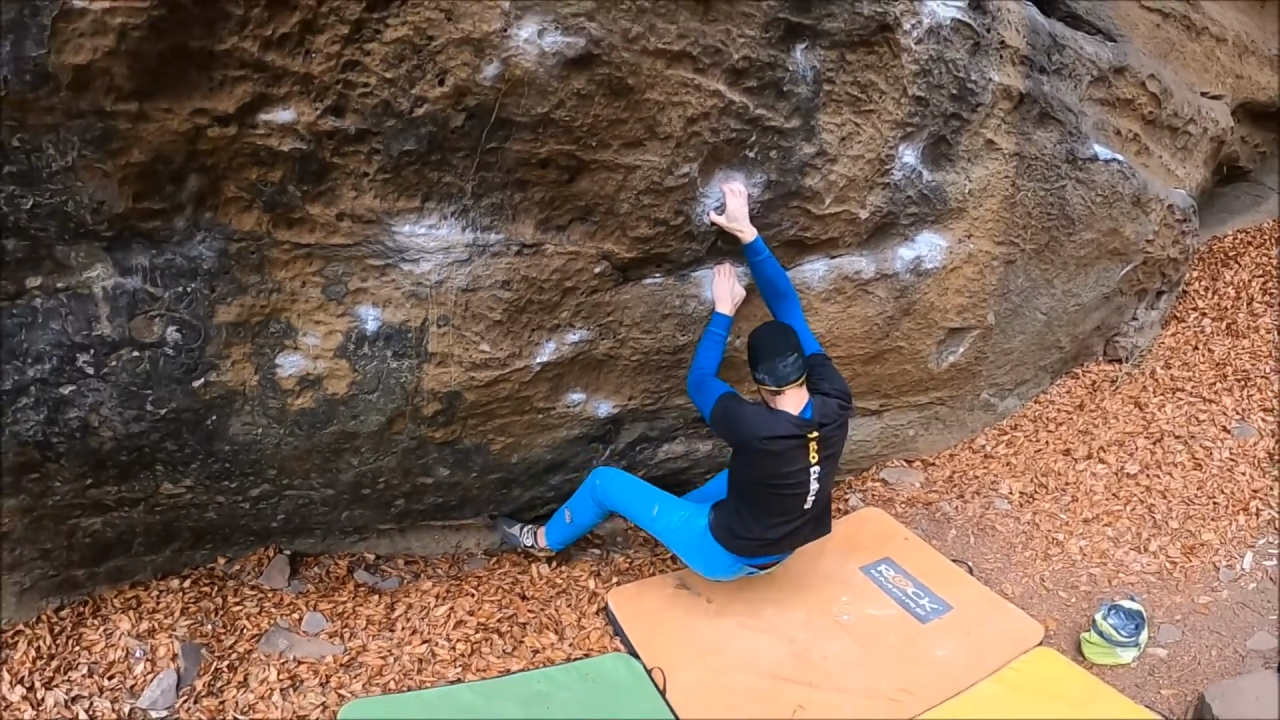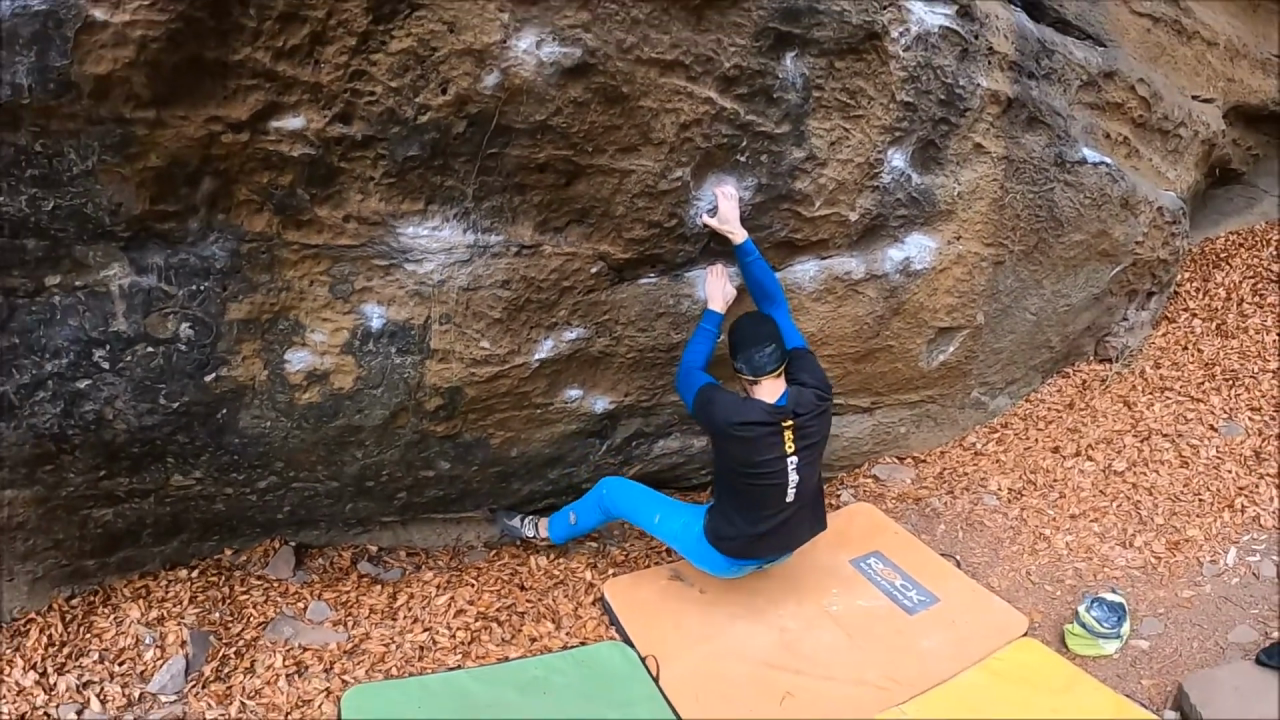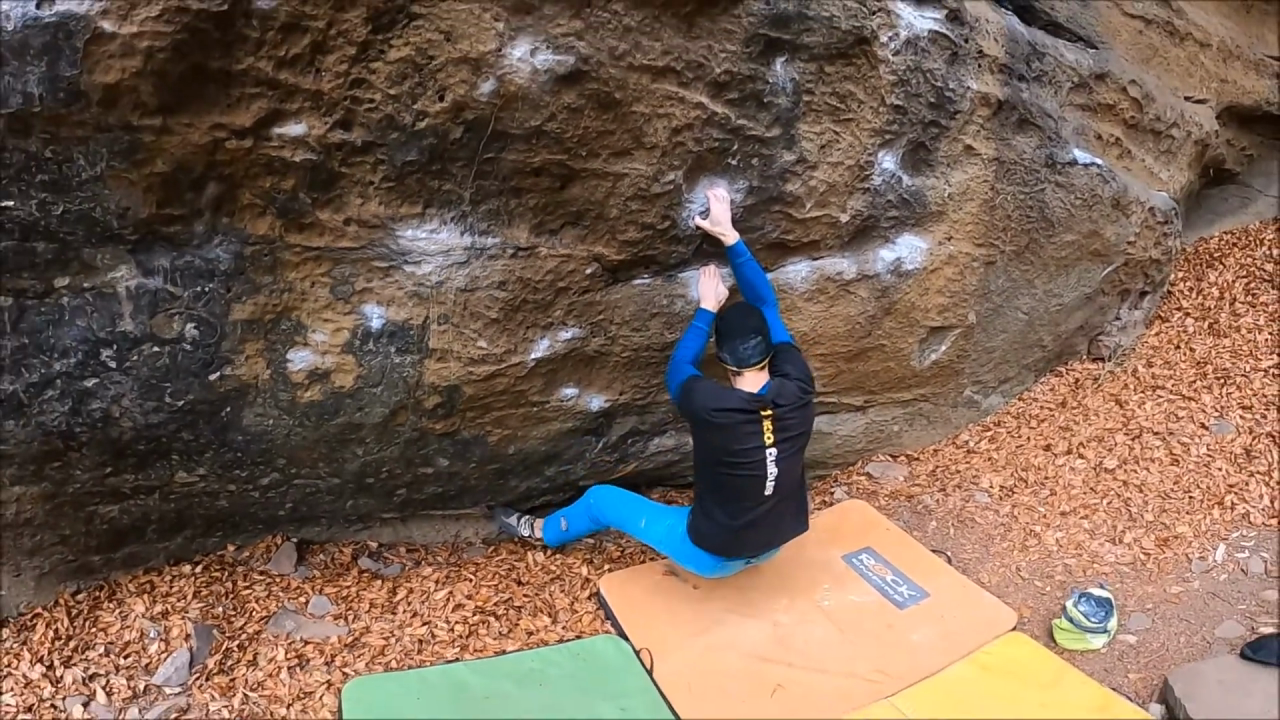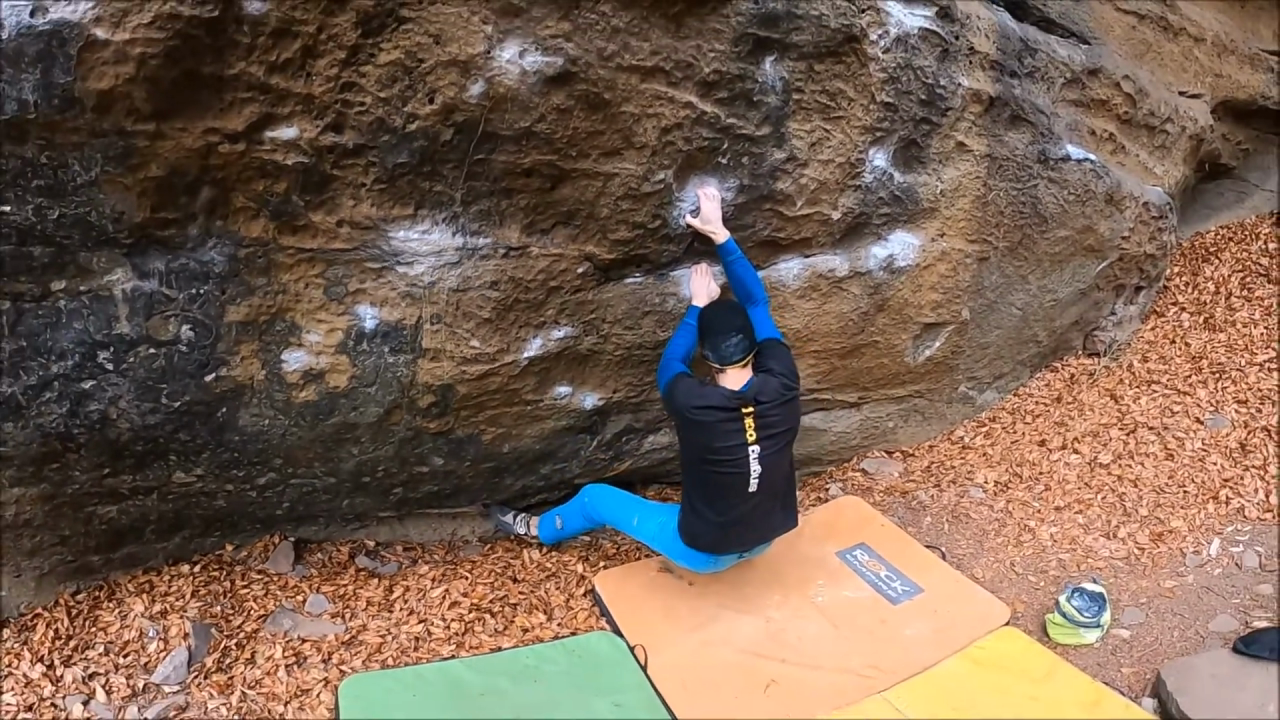
dt=0.3s
person 1, frame 1
left shoulder: (756, 429)
right shoulder: (835, 401)
left elbow: (699, 381)
right elbow: (789, 309)
left wrist: (723, 310)
right wrist: (748, 233)
left hip: (726, 555)
right hip: (782, 550)
left knee: (605, 482)
left ankle: (545, 539)
right ankle: (699, 504)
person 1, frame 2
left shoulder: (731, 417)
right shoulder: (815, 393)
left elbow: (688, 373)
right elbow: (776, 308)
left wrist: (716, 308)
right wrist: (738, 235)
left hip: (728, 556)
right hip: (785, 548)
left knee: (611, 491)
left ankle: (547, 531)
person 1, frame 3
left shoulder: (708, 404)
right shoulder: (797, 387)
left elbow: (678, 367)
right elbow: (767, 306)
left wrist: (708, 308)
right wrist: (729, 236)
left hip: (714, 556)
right hip: (775, 545)
left knee: (600, 500)
left ankle: (541, 532)
person 1, frame 4
left shoulder: (691, 402)
right shoulder: (781, 384)
left elbow: (669, 364)
right elbow: (757, 304)
left wrist: (699, 304)
right wrist: (720, 234)
left hip: (706, 553)
right hip: (764, 539)
left knee: (594, 498)
left ankle: (538, 530)
